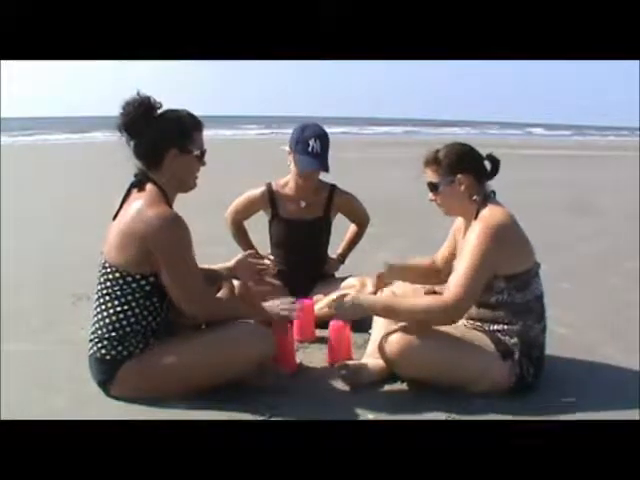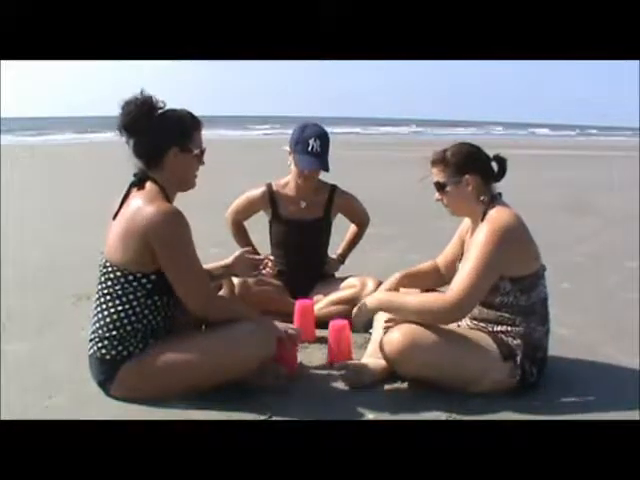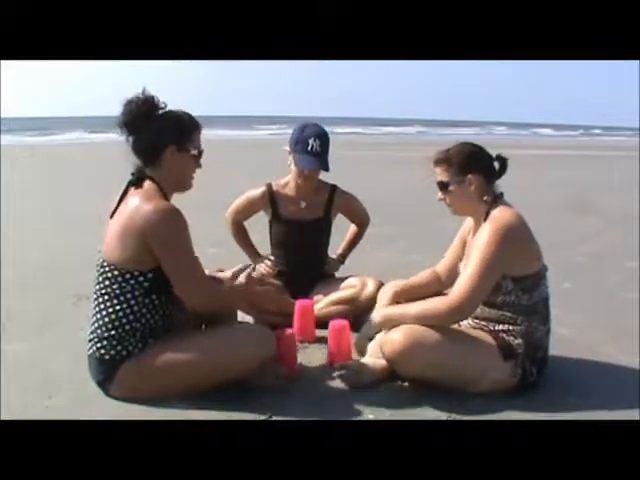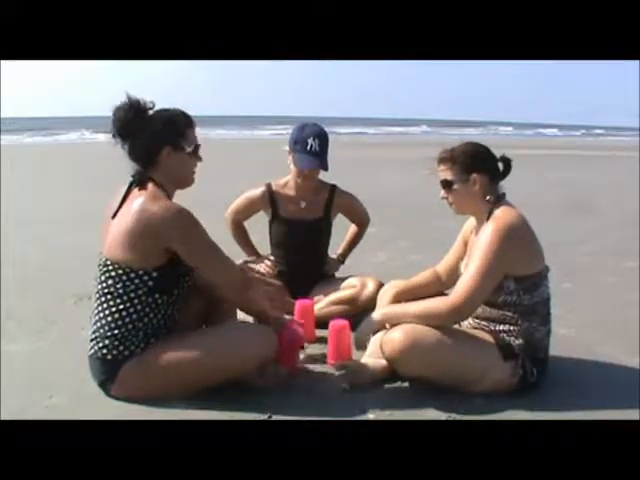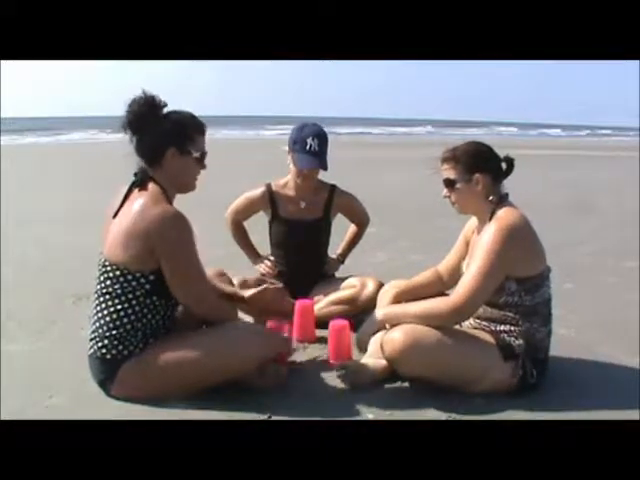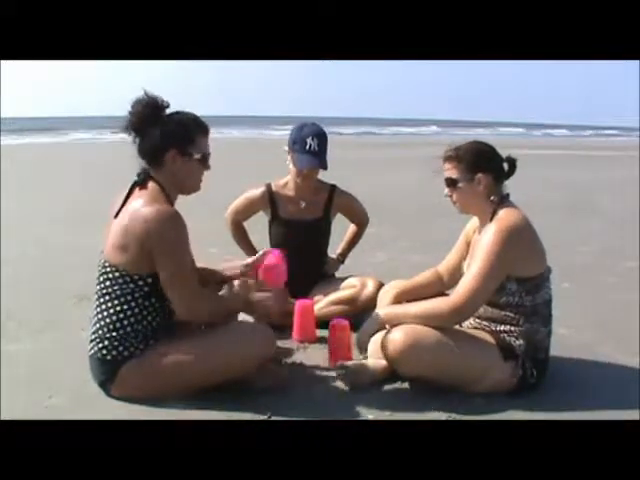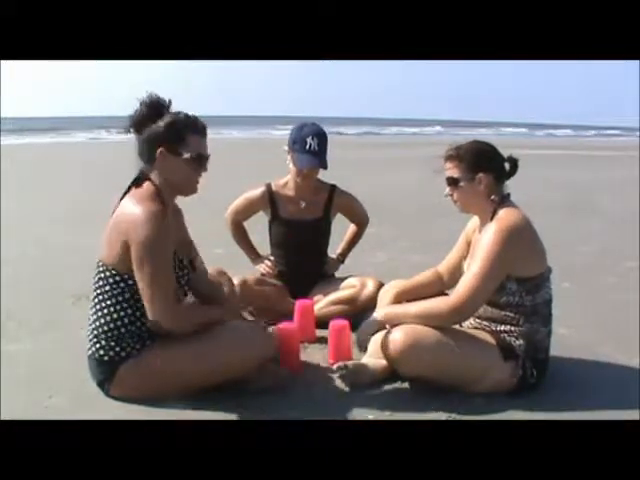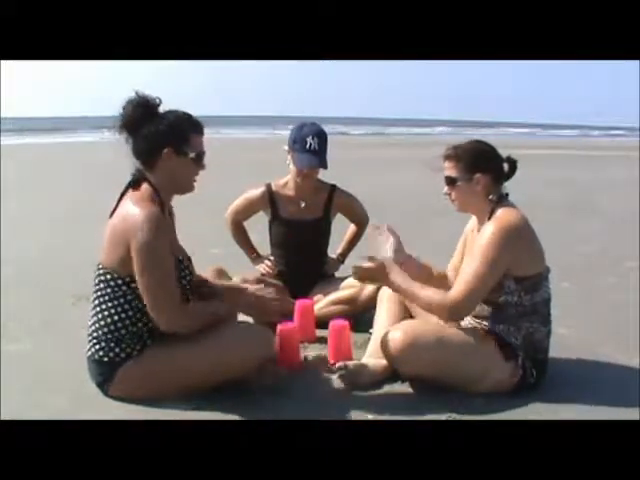
dt=0.3s
person 1, frame 1
left shoulder: (141, 198)
right shoulder: (162, 220)
right elbow: (199, 307)
left wrist: (227, 271)
right wrist: (262, 312)
left hip: (122, 351)
right hip: (128, 367)
left knee: (221, 286)
right knee: (260, 340)
person 1, frame 2
left shoulder: (140, 198)
right shoulder: (163, 216)
right elbow: (202, 304)
left wrist: (226, 268)
right wrist: (265, 323)
left hip: (122, 351)
right hip: (127, 367)
left knee: (221, 285)
right knee: (261, 341)
person 1, frame 3
left shoulder: (135, 196)
right shoulder: (161, 214)
right elbow: (200, 300)
left wrist: (227, 285)
right wrist: (241, 294)
left hip: (120, 351)
right hip: (127, 367)
left knee: (219, 285)
right knee: (260, 342)
person 1, frame 4
left shoulder: (134, 197)
right shoulder: (168, 215)
right elbow: (236, 284)
right wrist: (274, 318)
left hip: (120, 351)
right hip: (128, 367)
left knee: (215, 284)
right knee: (262, 341)
person 1, frame 5
left shoulder: (137, 197)
right shoulder: (165, 219)
left elbow: (189, 285)
right elbow: (199, 304)
left wrist: (241, 297)
right wrist: (254, 324)
left hip: (122, 350)
right hip: (127, 367)
left knee: (219, 279)
right knee: (260, 343)
person 1, frame 6
left shoulder: (140, 198)
right shoulder: (161, 217)
left elbow: (182, 281)
right elbow: (191, 308)
left wrist: (239, 270)
right wrist: (246, 302)
left hip: (124, 349)
right hip: (128, 367)
left knee: (222, 285)
right knee: (261, 341)
person 1, frame 7
left shoulder: (167, 209)
right shoulder: (147, 217)
left elbow: (198, 279)
right elbow: (166, 315)
left wrist: (242, 318)
right wrist: (221, 316)
left hip: (139, 344)
right hip: (126, 366)
left knee: (220, 279)
right knee: (258, 343)
person 1, frame 8
left shoulder: (154, 204)
right shoulder: (147, 219)
left elbow: (185, 282)
right elbow: (171, 319)
left wrist: (239, 293)
right wrist: (231, 307)
left hip: (131, 347)
right hip: (126, 367)
left knee: (218, 276)
right knee: (260, 342)
left ankle: (223, 363)
person 2, frame 1
left shoulder: (488, 227)
right shoulder: (467, 221)
left elbow: (449, 309)
right elbow: (437, 266)
left wrist: (369, 304)
right wrist: (399, 270)
left hip: (510, 356)
left knee: (398, 344)
right knee: (395, 292)
left ankle: (379, 362)
right ankle: (374, 363)
person 2, frame 2
left shoulder: (496, 228)
right shoulder: (475, 220)
left elbow: (452, 308)
right elbow: (439, 269)
left wrist: (380, 301)
right wrist: (399, 278)
left hip: (512, 356)
right hip: (481, 327)
left knee: (399, 342)
right knee: (398, 292)
left ankle: (380, 364)
right ankle: (374, 363)
person 2, frame 3
left shoulder: (499, 227)
right shoulder: (477, 221)
left elbow: (455, 309)
right elbow: (440, 275)
left wrist: (383, 316)
right wrist: (395, 294)
left hip: (512, 357)
right hip: (481, 326)
left knee: (400, 342)
right knee: (391, 291)
left ankle: (380, 364)
right ankle: (375, 363)
person 2, frame 4
left shoulder: (501, 227)
right shoulder: (479, 221)
left elbow: (457, 309)
right elbow: (441, 275)
left wrist: (384, 314)
right wrist: (395, 295)
left hip: (512, 357)
right hip: (483, 328)
left knee: (399, 341)
right knee: (391, 291)
left ankle: (381, 363)
right ankle: (375, 362)
person 2, frame 5
left shoulder: (503, 228)
right shoulder: (480, 222)
left elbow: (457, 309)
right elbow: (442, 275)
left wrist: (385, 315)
right wrist: (395, 295)
left hip: (512, 358)
right hip: (483, 329)
left knee: (400, 341)
right knee: (391, 290)
left ankle: (381, 362)
right ankle: (376, 362)
person 2, frame 6
left shoulder: (504, 228)
right shoulder: (481, 222)
left elbow: (457, 309)
right elbow: (443, 275)
left wrist: (384, 314)
right wrist: (395, 295)
left hip: (513, 358)
right hip: (484, 329)
left knee: (401, 341)
right knee: (392, 290)
left ankle: (382, 362)
right ankle: (376, 362)
person 2, frame 7
left shoulder: (504, 228)
right shoulder: (481, 222)
left elbow: (456, 309)
right elbow: (444, 275)
left wrist: (383, 316)
right wrist: (392, 297)
left hip: (513, 357)
right hip: (483, 329)
left knee: (401, 341)
right knee: (395, 296)
left ankle: (385, 364)
right ankle: (375, 362)
person 2, frame 8
left shoulder: (501, 228)
right shoulder: (481, 221)
left elbow: (456, 307)
right elbow: (450, 280)
left wrist: (392, 276)
right wrist: (402, 262)
left hip: (512, 356)
right hip: (484, 331)
left knee: (400, 340)
right knee: (393, 291)
left ankle: (385, 364)
right ankle: (375, 362)
person 3, frame 1
left shoulder: (336, 198)
right shoulder: (267, 195)
left elbow: (362, 221)
right elbow: (232, 218)
left wrist: (339, 258)
left hip: (319, 285)
right hip: (279, 285)
left knee: (371, 288)
right ankle: (321, 311)
person 3, frame 2
left shoulder: (336, 198)
right shoulder: (267, 195)
left elbow: (362, 221)
right elbow: (233, 218)
left wrist: (340, 258)
left hip: (320, 285)
right hip: (279, 285)
left knee: (372, 288)
right knee: (239, 288)
left ankle: (288, 316)
right ankle: (328, 311)
person 3, frame 3
left shoulder: (336, 198)
right shoulder: (267, 195)
left elbow: (362, 221)
right elbow: (233, 218)
left wrist: (340, 257)
right wrist: (256, 258)
left hip: (320, 285)
right hip: (279, 286)
left knee: (373, 289)
left ankle: (291, 318)
right ankle: (329, 311)
person 3, frame 4
left shoulder: (336, 198)
right shoulder: (267, 195)
left elbow: (362, 221)
right elbow: (233, 217)
left wrist: (340, 258)
right wrist: (255, 258)
left hip: (319, 285)
left knee: (373, 289)
right ankle: (330, 312)
person 3, frame 5
left shoulder: (335, 198)
right shoulder: (267, 196)
left elbow: (362, 221)
right elbow: (233, 218)
left wrist: (339, 258)
right wrist: (256, 258)
left hip: (319, 286)
left knee: (372, 289)
left ankle: (290, 316)
right ankle: (324, 312)
person 3, frame 6
left shoulder: (335, 198)
right shoulder: (267, 195)
left elbow: (361, 221)
right elbow: (232, 218)
left wrist: (340, 257)
left hip: (319, 285)
left knee: (372, 289)
left ankle: (291, 317)
right ankle: (331, 312)
person 3, frame 7
left shoulder: (335, 198)
right shoulder: (267, 196)
left elbow: (361, 221)
right elbow: (233, 218)
left wrist: (339, 257)
right wrist: (255, 258)
left hip: (319, 286)
right hip: (279, 287)
left knee: (372, 288)
left ankle: (291, 316)
right ankle: (326, 311)
person 3, frame 8
left shoulder: (335, 198)
right shoulder: (267, 196)
left elbow: (361, 221)
right elbow: (232, 218)
left wrist: (340, 257)
right wrist: (256, 258)
left hip: (319, 286)
left knee: (372, 288)
left ankle: (291, 315)
right ankle: (330, 311)
